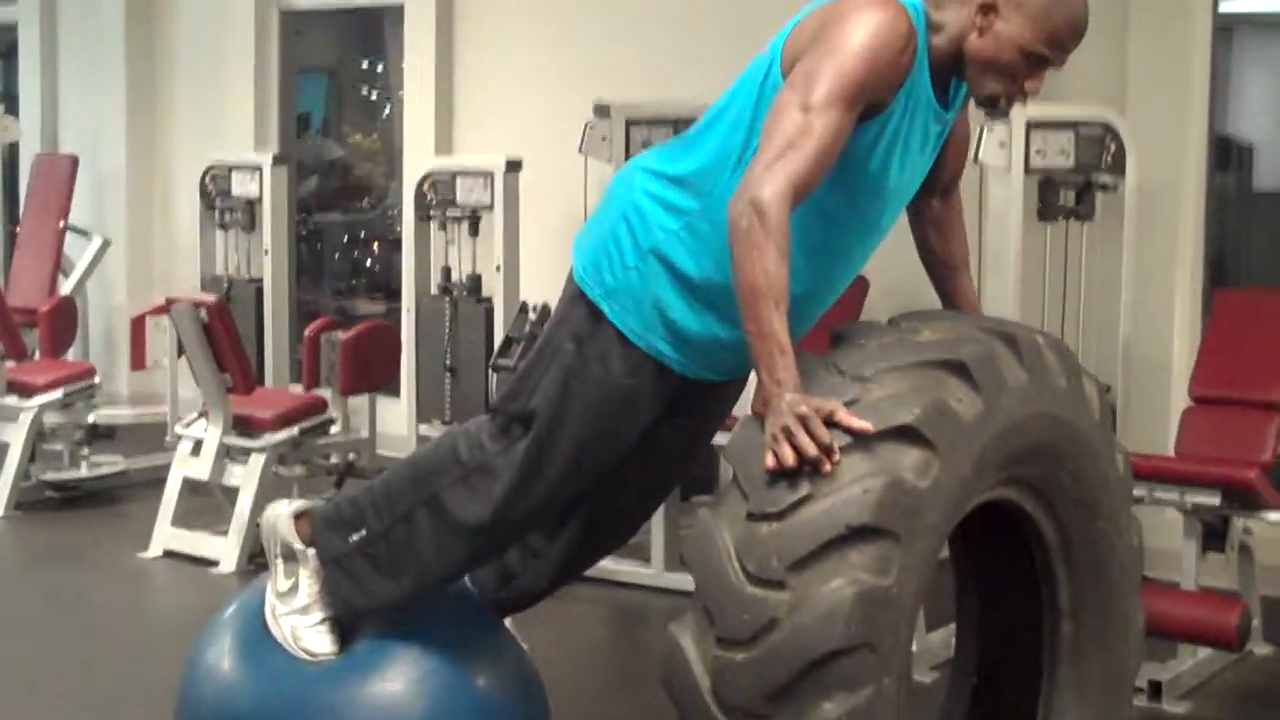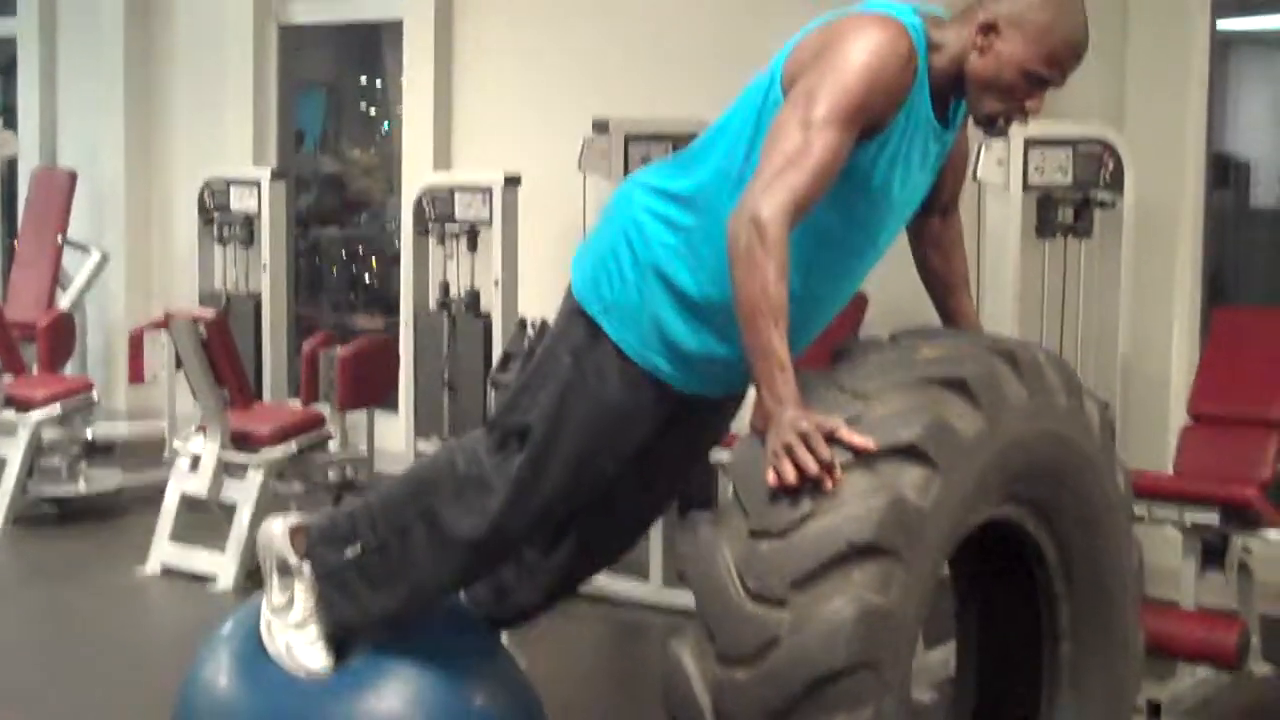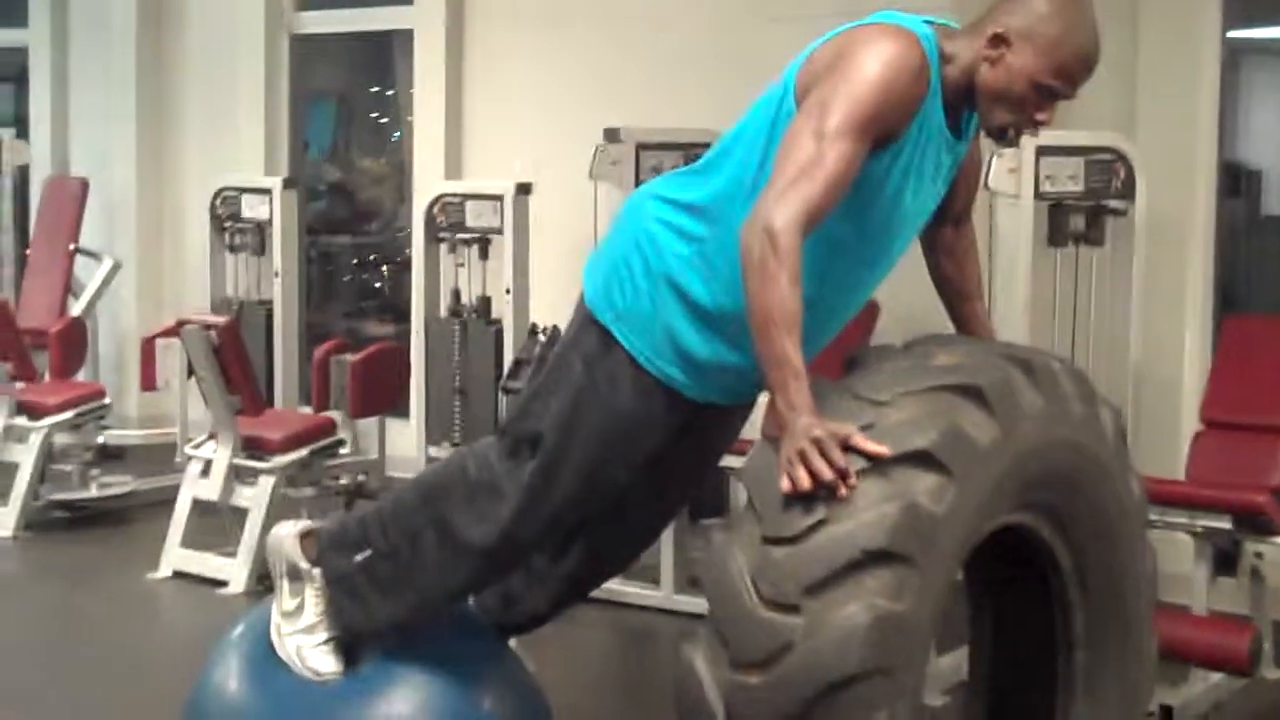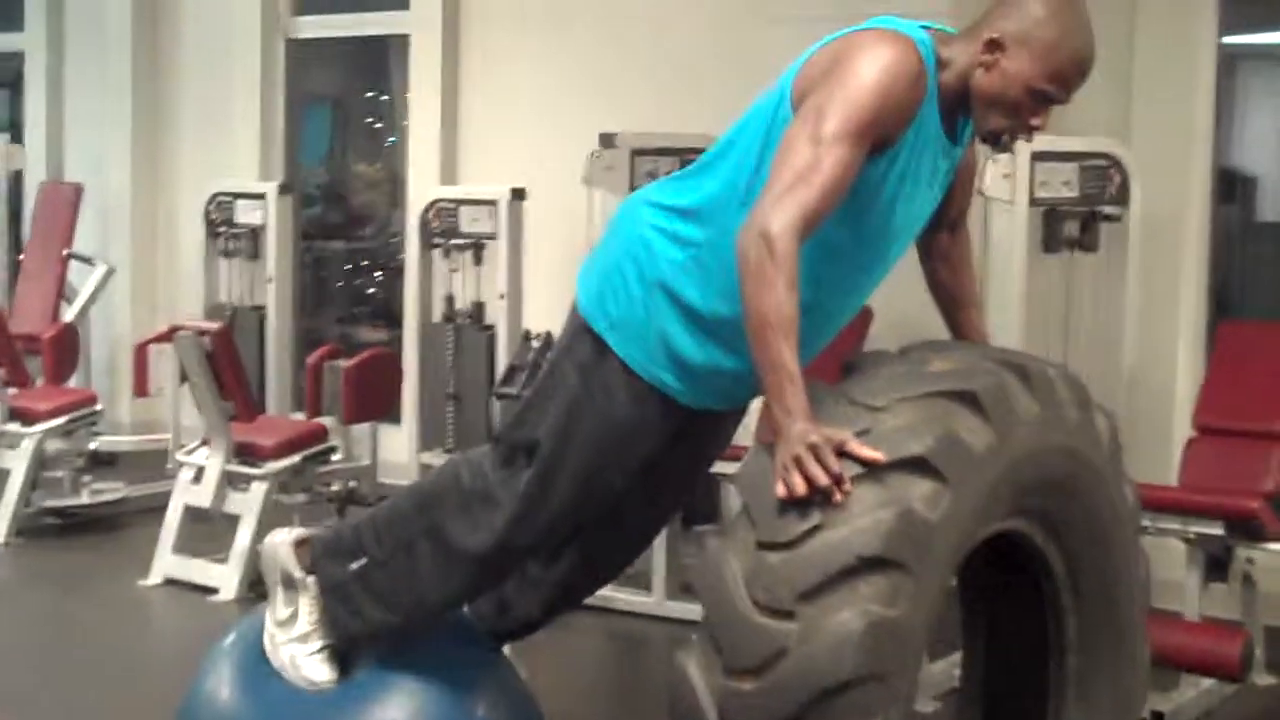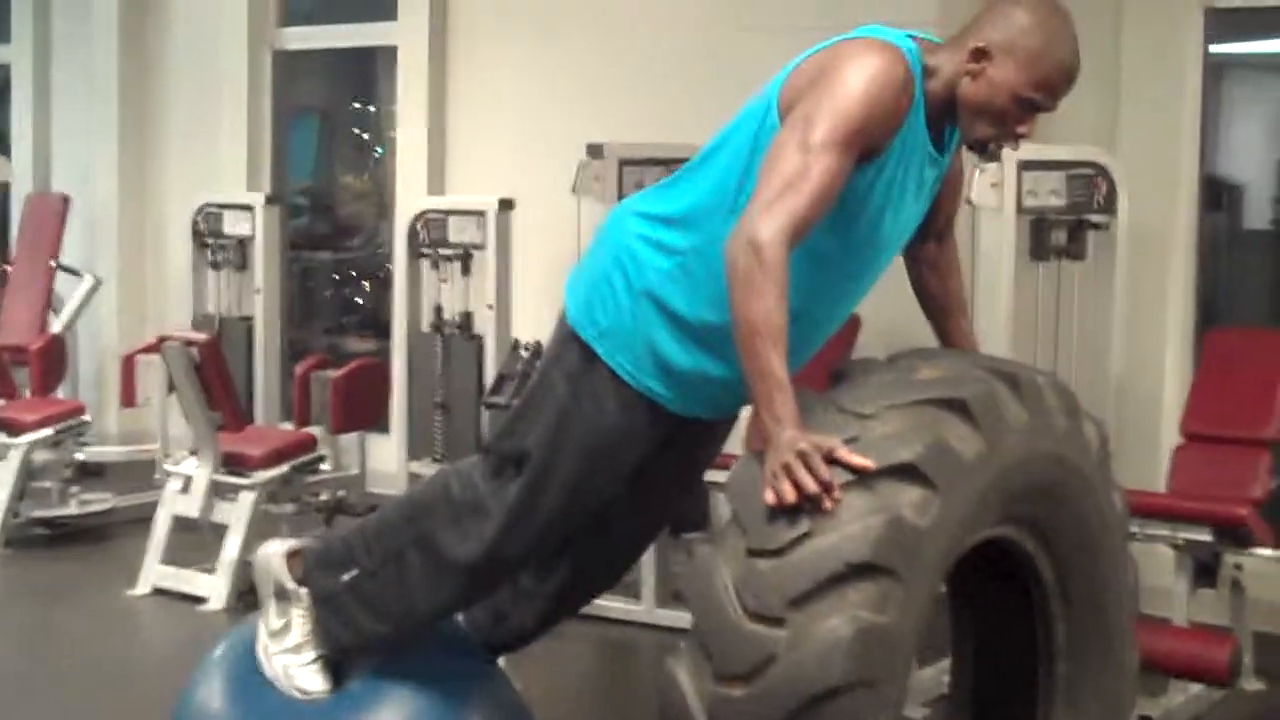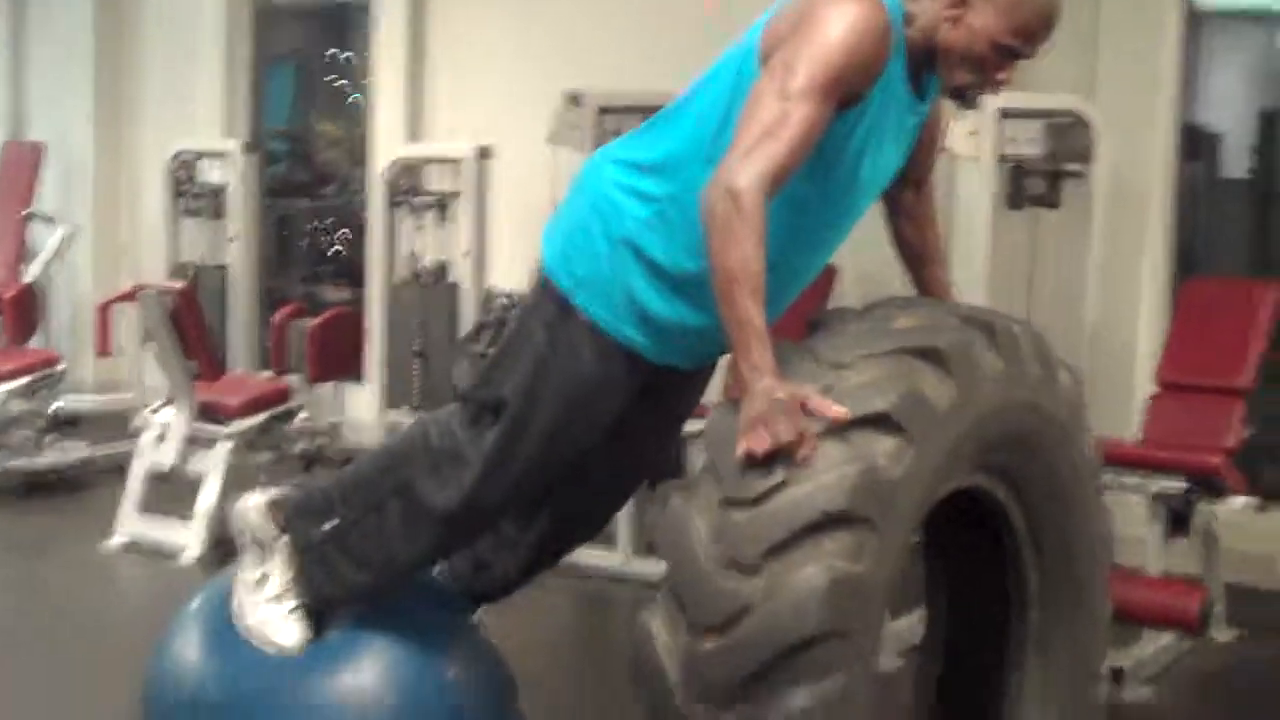
dt=0.1s
person 1, frame 1
left shoulder: (952, 92)
left elbow: (935, 202)
right elbow: (761, 201)
right wrist: (783, 391)
left hip: (721, 326)
right hip: (656, 278)
left knee: (611, 504)
right knee: (520, 464)
left ankle: (462, 595)
right ankle: (314, 542)
person 1, frame 2
left shoulder: (952, 111)
left elbow: (935, 222)
right elbow: (760, 217)
right wrist: (783, 408)
left hip: (718, 343)
right hip: (652, 295)
left knee: (607, 519)
right knee: (516, 480)
left ankle: (460, 612)
right ankle: (311, 557)
person 1, frame 3
left shoulder: (963, 118)
left elbow: (949, 230)
right elbow: (775, 227)
right wrist: (797, 415)
left hip: (729, 350)
right hip: (665, 303)
left knee: (617, 527)
right knee: (529, 484)
left ankle: (470, 616)
right ankle: (321, 561)
person 1, frame 4
left shoulder: (959, 122)
left elbow: (944, 236)
right elbow: (772, 232)
right wrist: (793, 420)
left hip: (724, 357)
right hip: (658, 310)
left knee: (610, 534)
right knee: (525, 492)
left ankle: (465, 623)
right ankle: (315, 569)
person 1, frame 5
left shoulder: (941, 137)
right shoulder: (872, 78)
left elbow: (931, 248)
right elbow: (758, 241)
right wrist: (783, 431)
left hip: (711, 366)
right hip: (643, 320)
left knee: (602, 542)
right knee: (514, 502)
left ankle: (459, 636)
right ankle: (306, 585)
person 1, frame 6
left shoulder: (925, 78)
left elbow: (907, 195)
right elbow: (736, 190)
right wrist: (761, 382)
left hip: (691, 311)
right hip: (627, 264)
left knee: (584, 492)
right knee: (493, 450)
left ankle: (438, 589)
right ankle: (287, 530)
